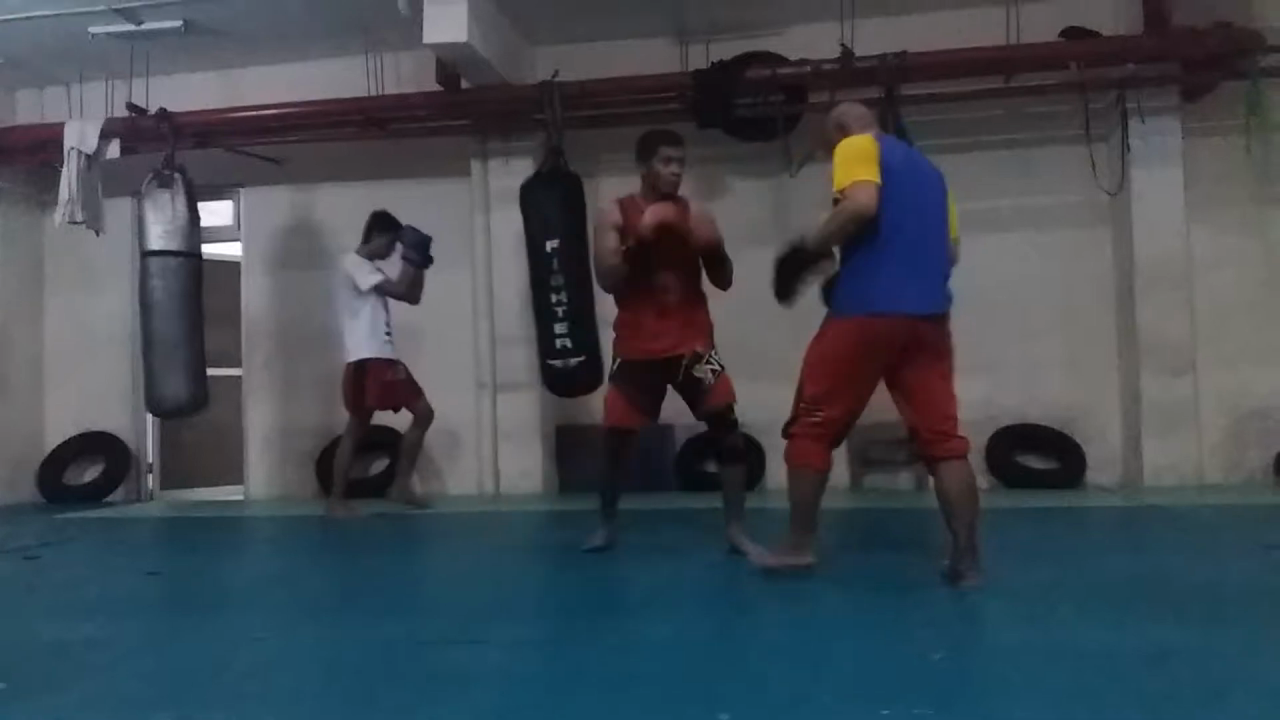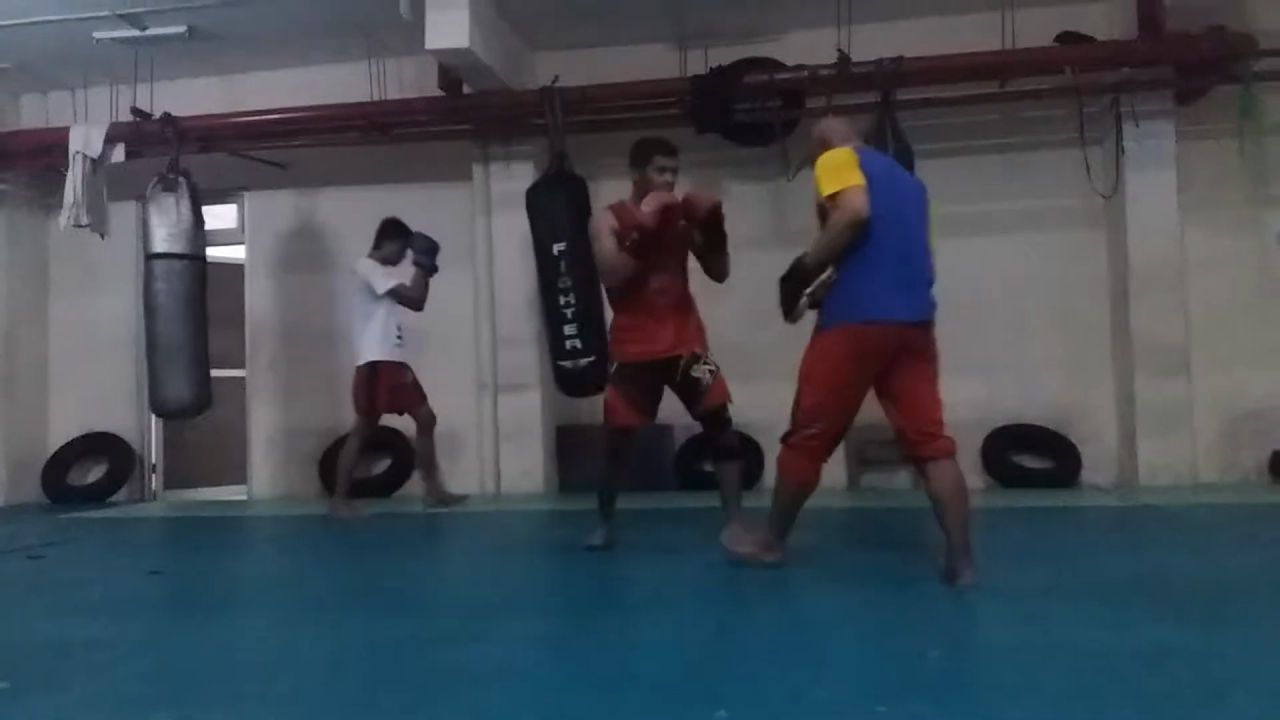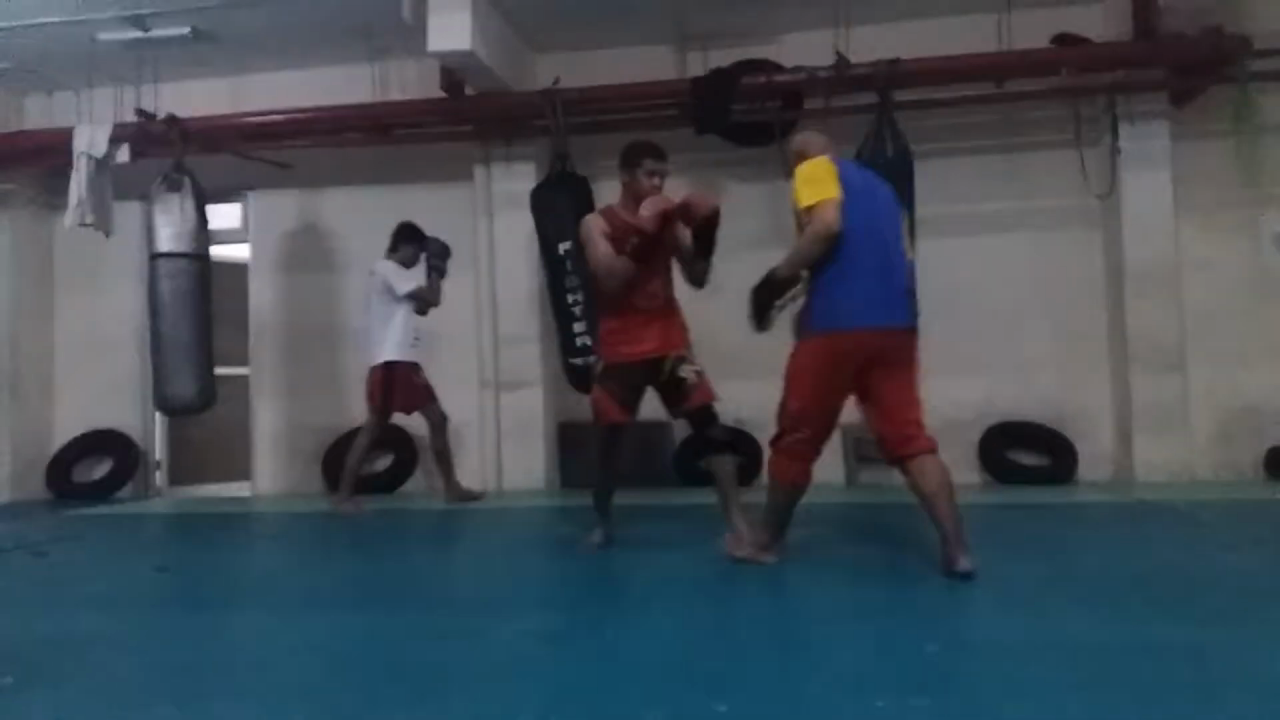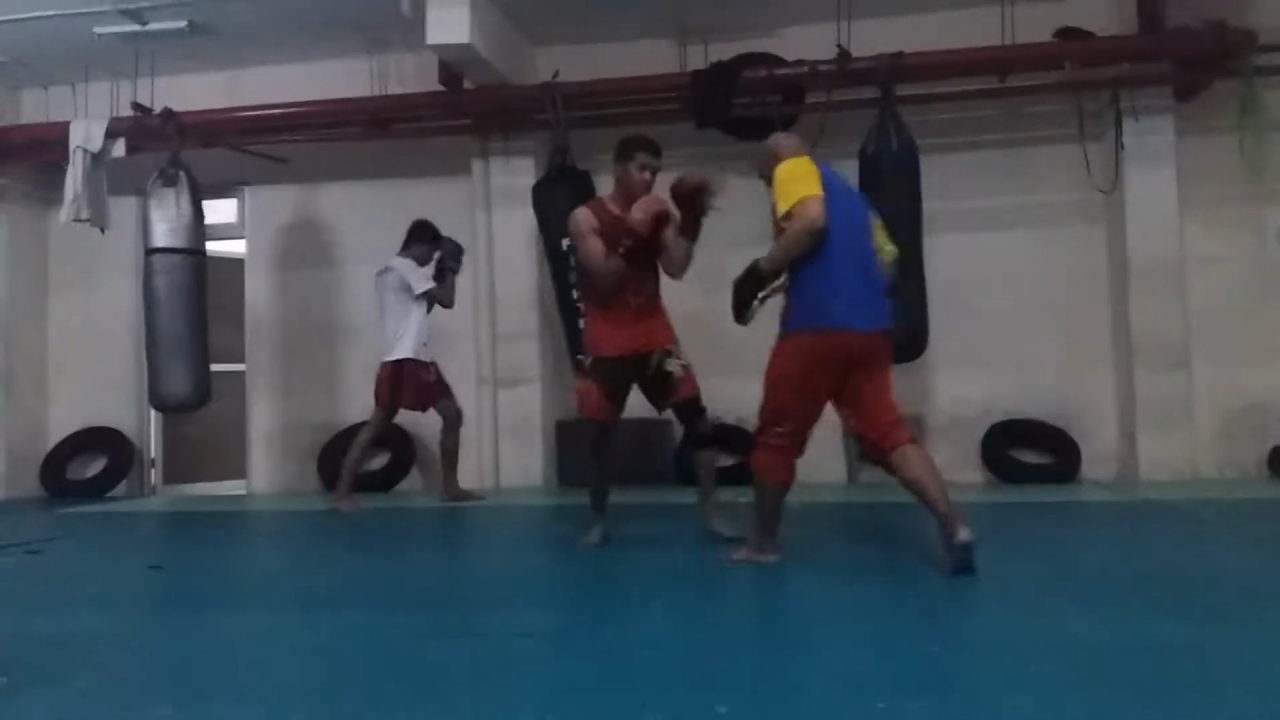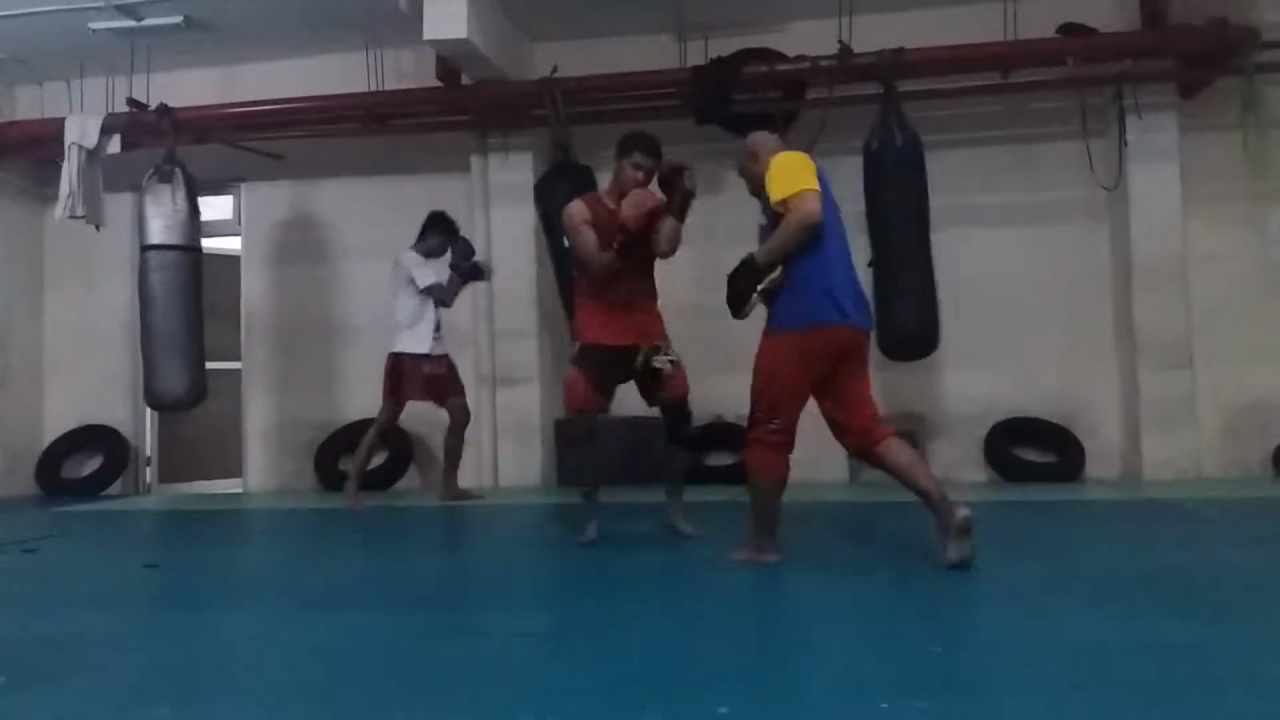
dt=0.1s
person 1, frame 1
left shoulder: (858, 146)
right shoulder: (927, 168)
left elbow: (860, 207)
right elbow: (951, 250)
left wrist: (807, 250)
left hip: (864, 312)
right hip: (928, 315)
left knee: (812, 426)
right knee: (943, 439)
left ankle: (799, 543)
right ankle: (966, 559)
person 1, frame 2
left shoulder: (839, 158)
right shoulder: (908, 180)
left elbow: (855, 211)
left wrist: (806, 267)
left hip: (855, 320)
right hip: (915, 322)
left knee: (808, 438)
right knee: (930, 441)
left ankle: (771, 542)
right ankle: (960, 559)
person 1, frame 3
left shoulder: (813, 169)
right shoulder: (880, 189)
left elbow: (826, 224)
left wrist: (779, 277)
left hip: (834, 327)
right hip: (895, 327)
left knee: (795, 441)
right knee: (909, 440)
left ankle: (769, 542)
right ankle: (956, 550)
person 1, frame 4
left shoulder: (792, 167)
right shoulder: (850, 194)
left elbow: (811, 221)
right elbow: (884, 257)
left wrist: (760, 271)
left hip: (815, 326)
right hip: (870, 327)
left knee: (777, 438)
right knee: (889, 436)
left ankle: (762, 542)
right ankle: (953, 529)
person 1, frame 5
left shoulder: (787, 163)
right shoulder: (797, 175)
left elbow: (807, 213)
left wrist: (755, 262)
left hip: (802, 321)
right hip: (849, 321)
left knee: (768, 434)
right knee: (866, 430)
left ankle: (762, 542)
right ankle: (948, 512)
person 2, frame 1
left shoulder: (692, 213)
right shoulder: (615, 214)
left elbow: (724, 280)
right elbow: (607, 280)
left wrist: (713, 249)
right wrist: (640, 242)
left hip: (690, 339)
right hip: (637, 345)
left knee: (726, 425)
right knee: (618, 437)
left ankle: (735, 527)
right ankle: (607, 523)
person 2, frame 2
left shoulder: (684, 214)
right shoulder: (608, 220)
left elbow: (720, 273)
right elbow: (611, 279)
left wrist: (714, 229)
right wrist: (641, 233)
left hip: (684, 340)
right hip: (633, 347)
left knee: (720, 424)
right knee: (618, 438)
left ankle: (733, 526)
right ankle: (604, 523)
person 2, frame 3
left shoulder: (670, 219)
right shoulder: (597, 225)
left elbow: (698, 278)
right elbow: (610, 281)
left wrist: (706, 235)
right wrist: (639, 239)
left hip: (669, 342)
right hip: (620, 347)
left knee: (708, 423)
right knee: (610, 436)
left ankle: (736, 526)
right ankle: (603, 522)
person 2, frame 4
left shoulder: (659, 213)
right shoulder: (586, 217)
left elbow: (675, 267)
right elbow: (603, 278)
left wrist: (692, 218)
right wrist: (633, 238)
left hip: (654, 335)
right hip: (608, 341)
left knee: (695, 416)
right knee: (600, 431)
left ankle: (710, 511)
right ankle: (598, 520)
person 2, frame 5
left shoulder: (653, 210)
right shoulder: (579, 211)
left elbow: (664, 248)
right elbow: (598, 270)
left wrist: (679, 201)
right wrist: (627, 234)
left hip: (645, 331)
right hip: (598, 334)
left knee: (678, 413)
right knee: (585, 422)
left ankle: (675, 508)
right ankle: (591, 513)
person 3, frame 1
left shoulder: (371, 268)
right shoulder: (354, 264)
left elbow: (412, 296)
right elbow: (398, 289)
left wrist: (419, 264)
right wrist: (410, 256)
left hip: (387, 358)
right hip: (366, 360)
left knee: (423, 413)
right knee: (356, 430)
left ankle: (402, 483)
right ankle: (337, 499)
person 3, frame 2
left shoulder: (382, 273)
right shoulder: (368, 268)
left elbow: (416, 305)
right elbow: (413, 295)
left wrist: (427, 269)
right wrist: (421, 263)
left hip: (395, 362)
right hip: (377, 363)
left knee: (426, 420)
right knee: (363, 430)
left ankle: (434, 490)
right ankle: (340, 499)
person 3, frame 3
left shoulder: (388, 274)
right shoulder: (388, 272)
left elbow: (420, 308)
right elbow: (432, 302)
left wrist: (434, 275)
right wrist: (435, 268)
left hip: (406, 361)
right hip: (392, 363)
left knee: (437, 420)
right knee: (372, 429)
left ankle: (452, 487)
right ankle: (344, 494)
person 3, frame 4
left shoulder: (392, 271)
right shoulder: (406, 269)
left elbow: (424, 307)
right elbow: (446, 300)
left wrist: (440, 274)
right wrist: (450, 269)
left hip: (418, 359)
right hip: (403, 361)
left knee: (453, 415)
right knee: (377, 425)
left ankle: (449, 486)
right ankle: (342, 492)
person 3, frame 5
left shoulder: (420, 263)
right shoulder: (413, 261)
left elbow: (441, 296)
right elbow: (445, 298)
left wrist: (466, 273)
right wrist: (461, 267)
left hip: (434, 353)
right hip: (411, 354)
left knee: (460, 414)
right knee: (387, 419)
left ankle: (450, 484)
right ankle: (353, 484)
